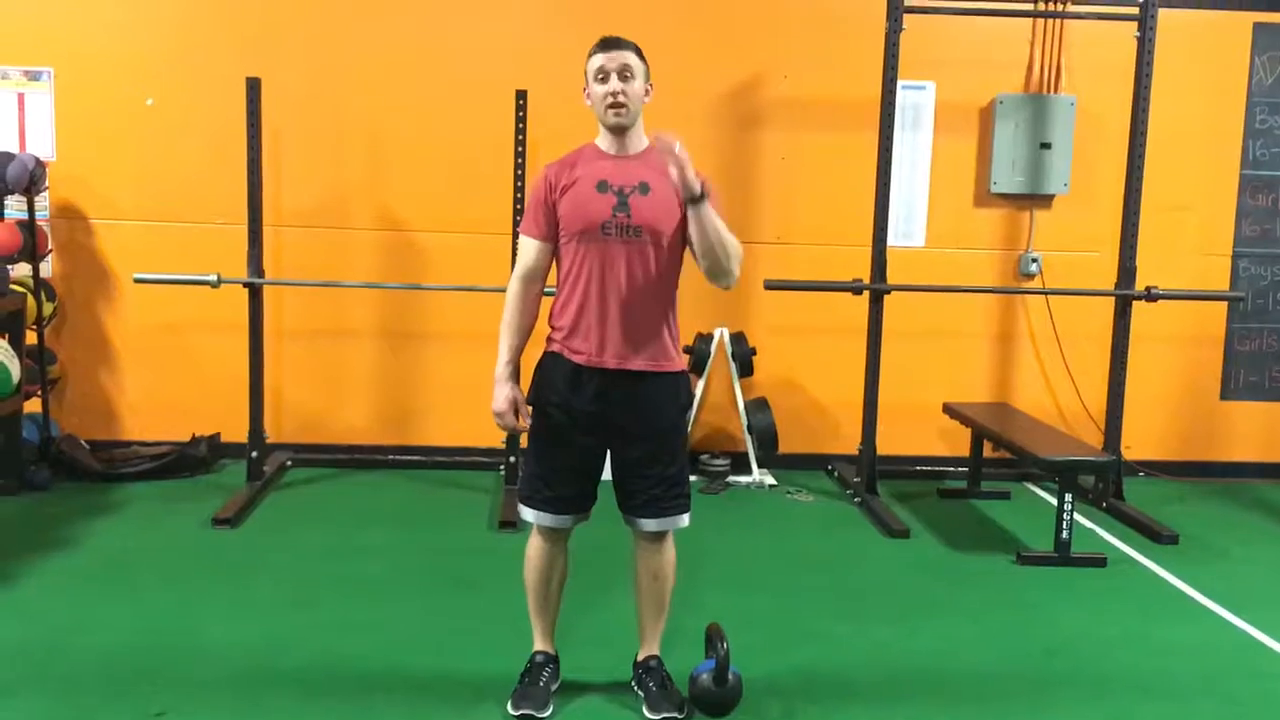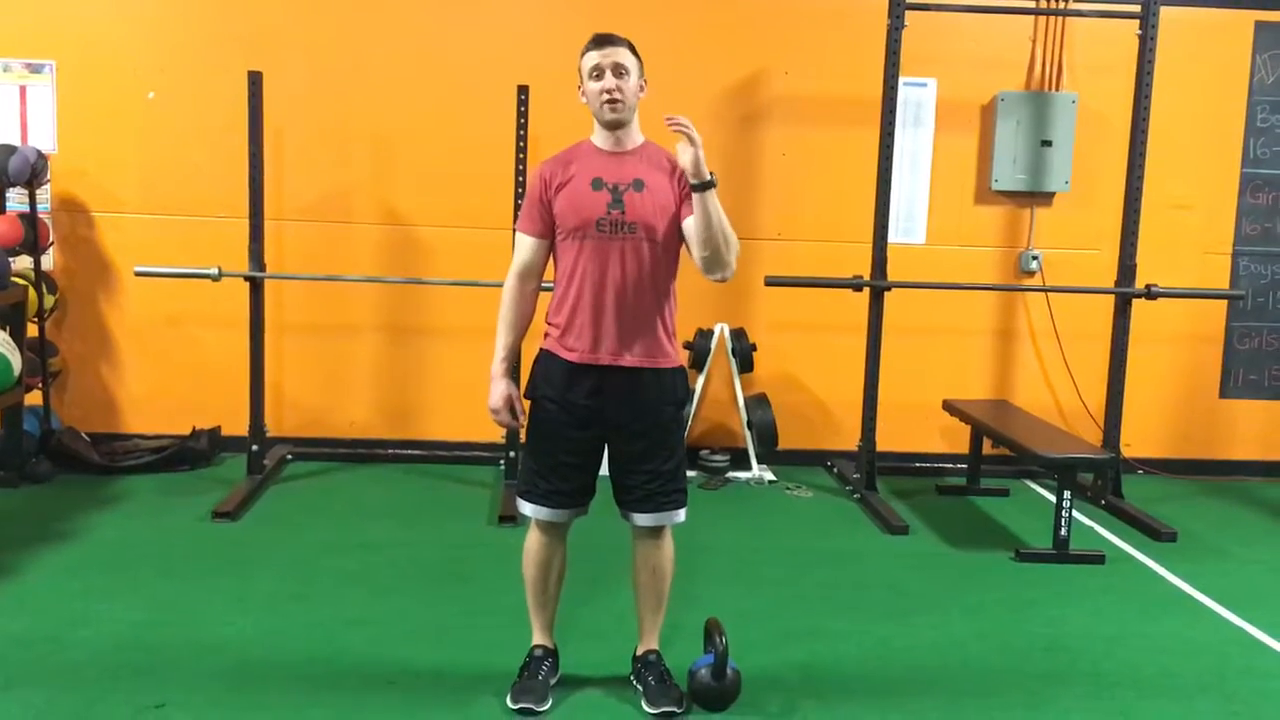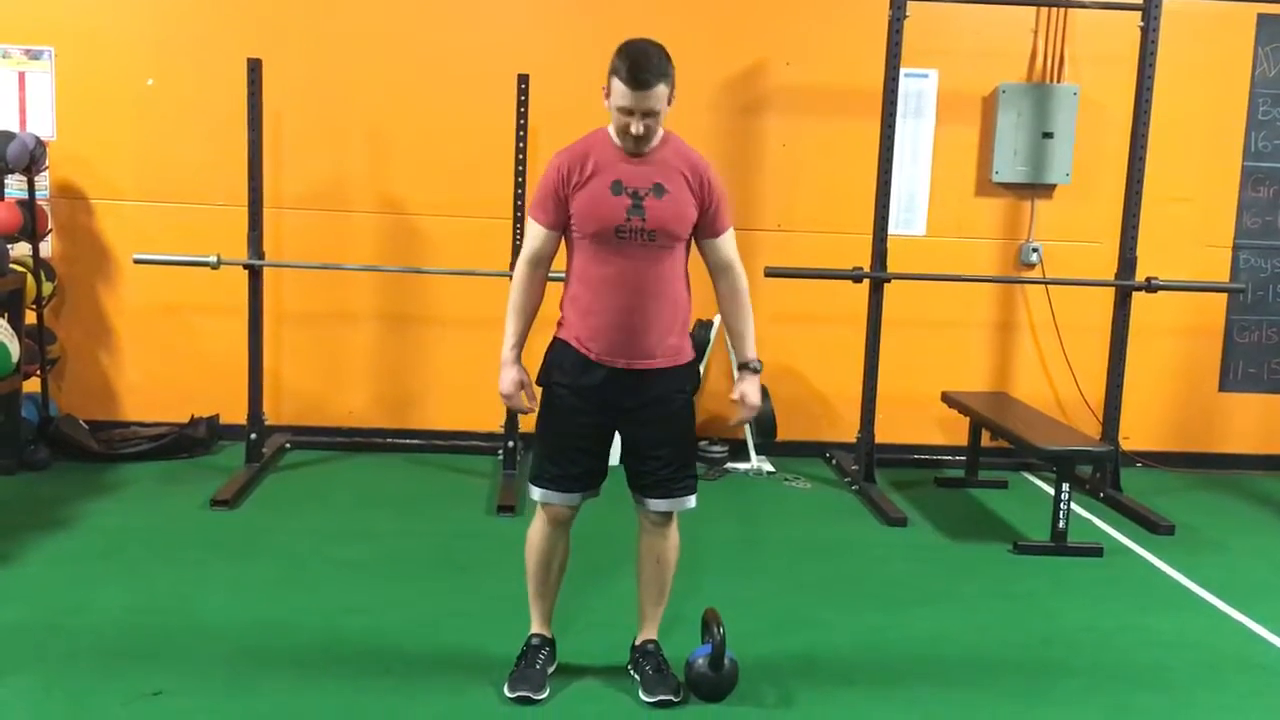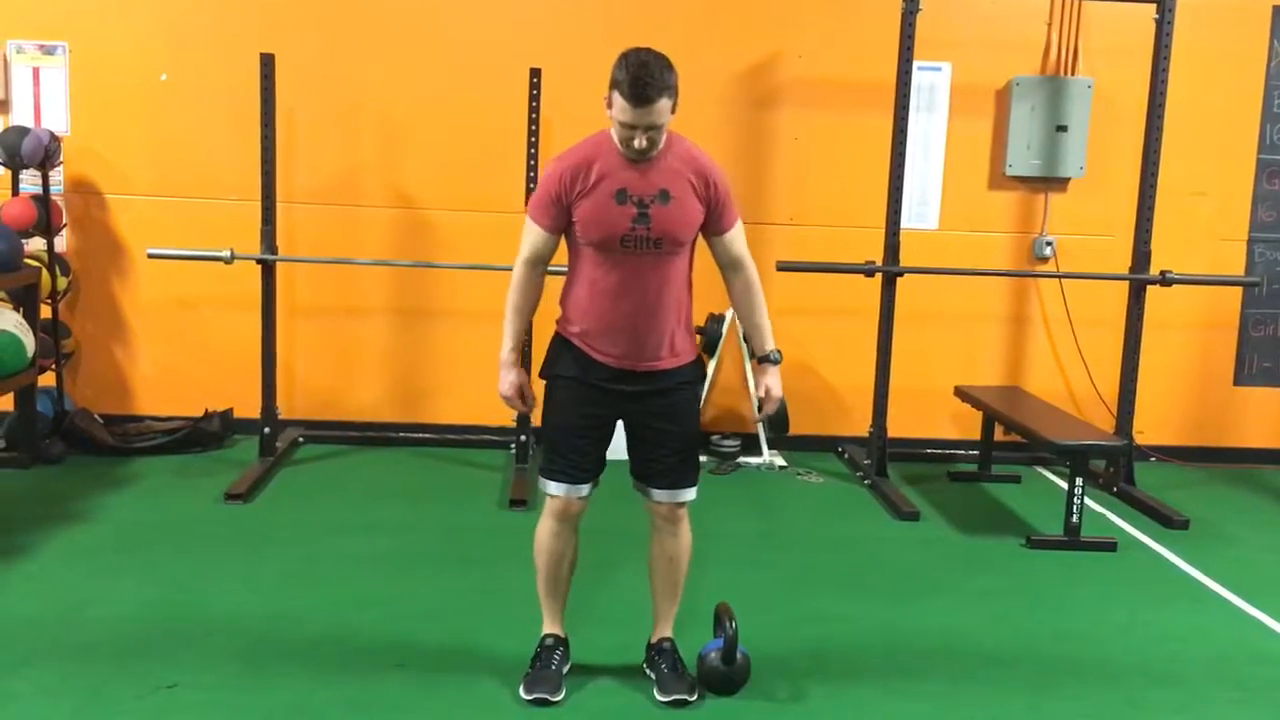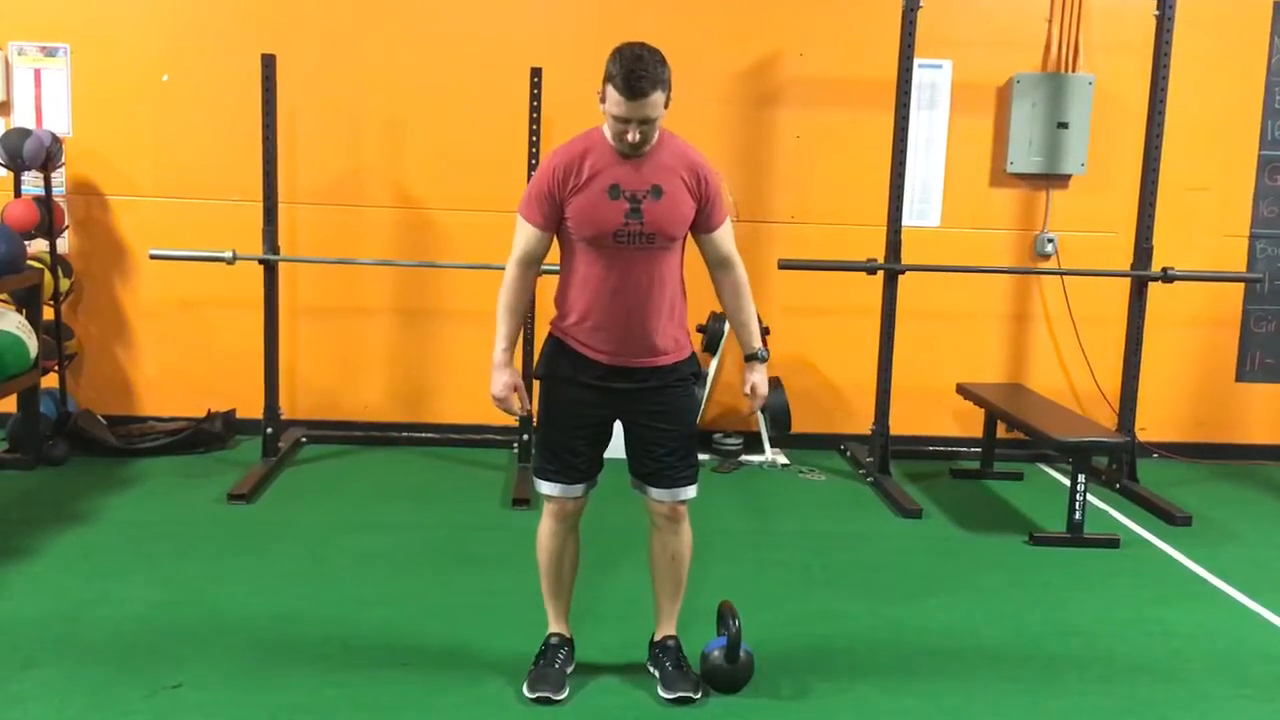
dt=1s
person 1, frame 1
left shoulder: (680, 176)
right shoulder: (557, 178)
left elbow: (727, 271)
right elbow: (527, 279)
left wrist: (692, 194)
right wrist: (505, 371)
left hip: (654, 379)
right hip: (568, 377)
left knee: (655, 527)
right knee: (549, 523)
left ankle: (649, 662)
right ankle: (542, 658)
person 1, frame 2
left shoulder: (676, 173)
right shoulder: (554, 174)
left elbow: (720, 267)
right elbow: (524, 275)
left wrist: (701, 178)
right wrist: (500, 368)
left hip: (652, 375)
right hip: (566, 372)
left knee: (653, 522)
right knee: (548, 518)
left ankle: (648, 656)
right ankle: (541, 651)
person 1, frame 3
left shoulder: (696, 174)
right shoulder: (570, 166)
left elbow: (728, 272)
right elbow: (532, 262)
left wrist: (748, 365)
right wrist: (510, 356)
left hip: (664, 372)
right hip: (579, 364)
left knee: (660, 513)
right knee: (554, 507)
left ankle: (647, 645)
right ankle: (540, 639)
person 1, frame 4
left shoulder: (703, 175)
right shoulder: (571, 170)
left elbow: (738, 268)
right elbow: (531, 262)
left wrist: (768, 358)
right wrist: (510, 357)
left hip: (670, 370)
right hip: (582, 362)
left knee: (670, 509)
right knee: (562, 503)
left ankle: (663, 644)
right ankle: (553, 640)
person 1, frame 5
left shoulder: (694, 173)
right shoulder: (563, 167)
left elbow: (726, 266)
right elbow: (523, 264)
left wrist: (755, 356)
right wrist: (502, 359)
left hip: (666, 369)
right hip: (576, 364)
left knee: (671, 508)
right knee: (561, 504)
left ankle: (665, 642)
right ankle: (557, 639)
